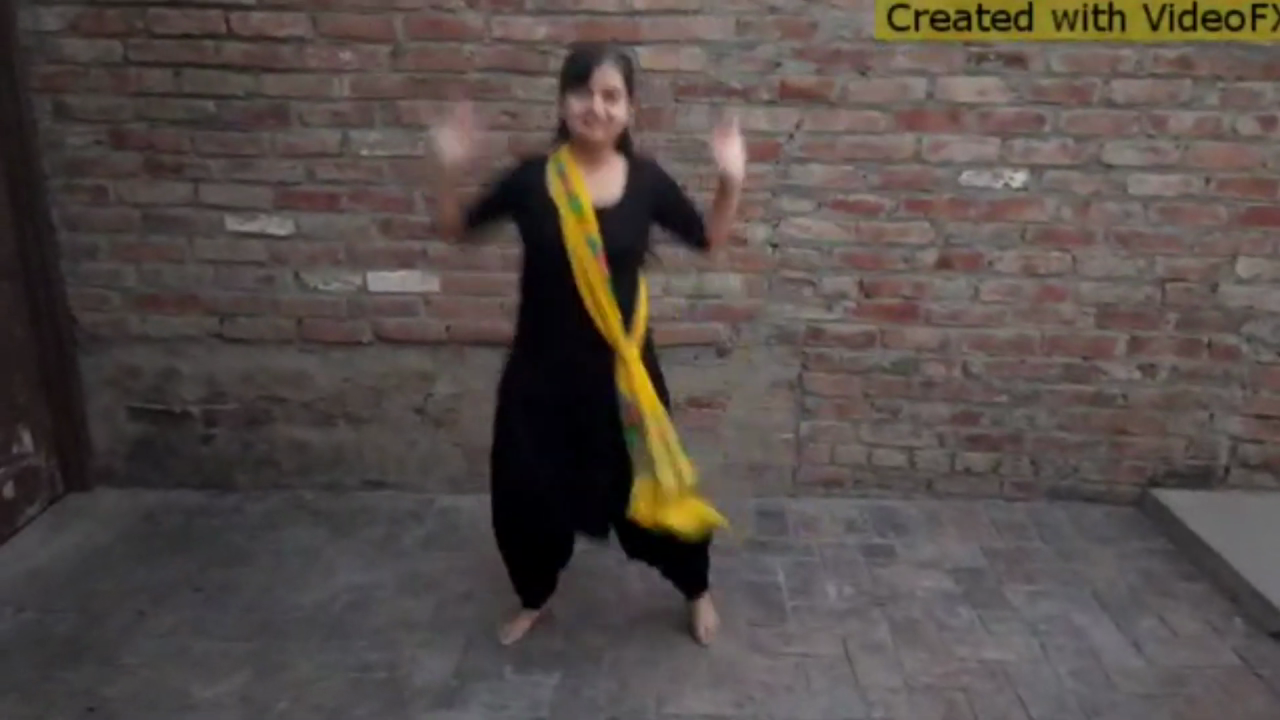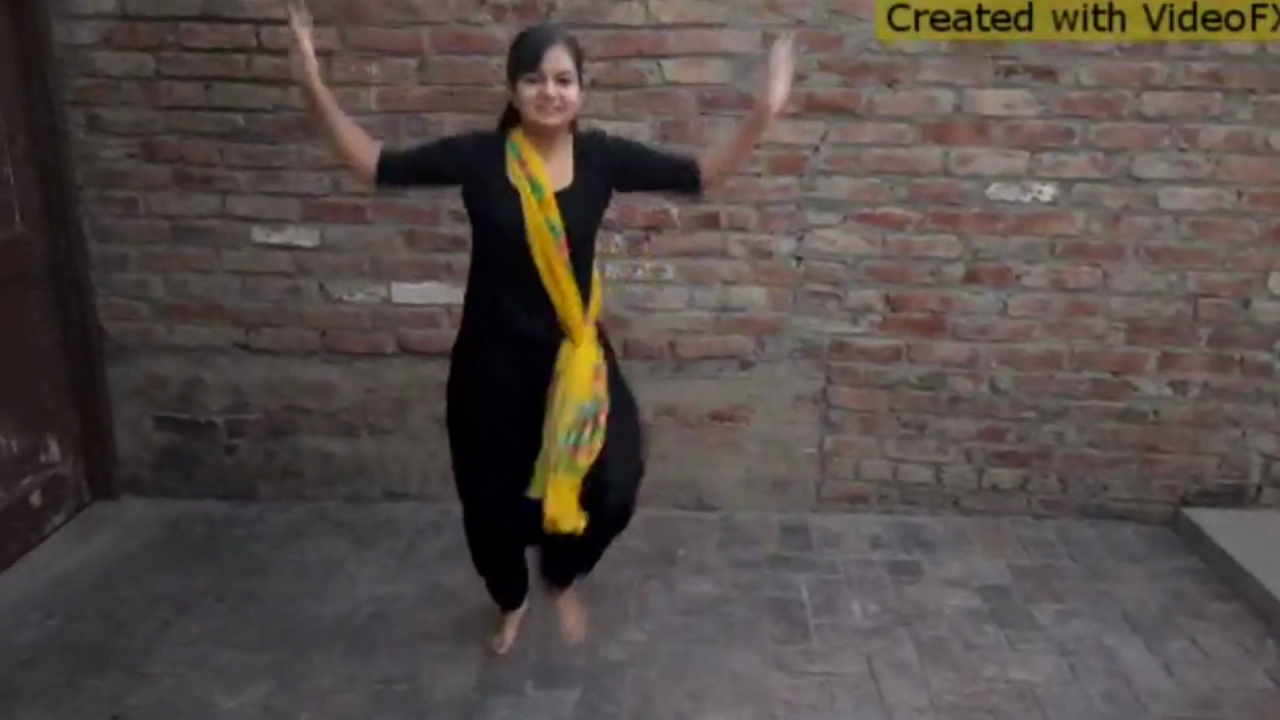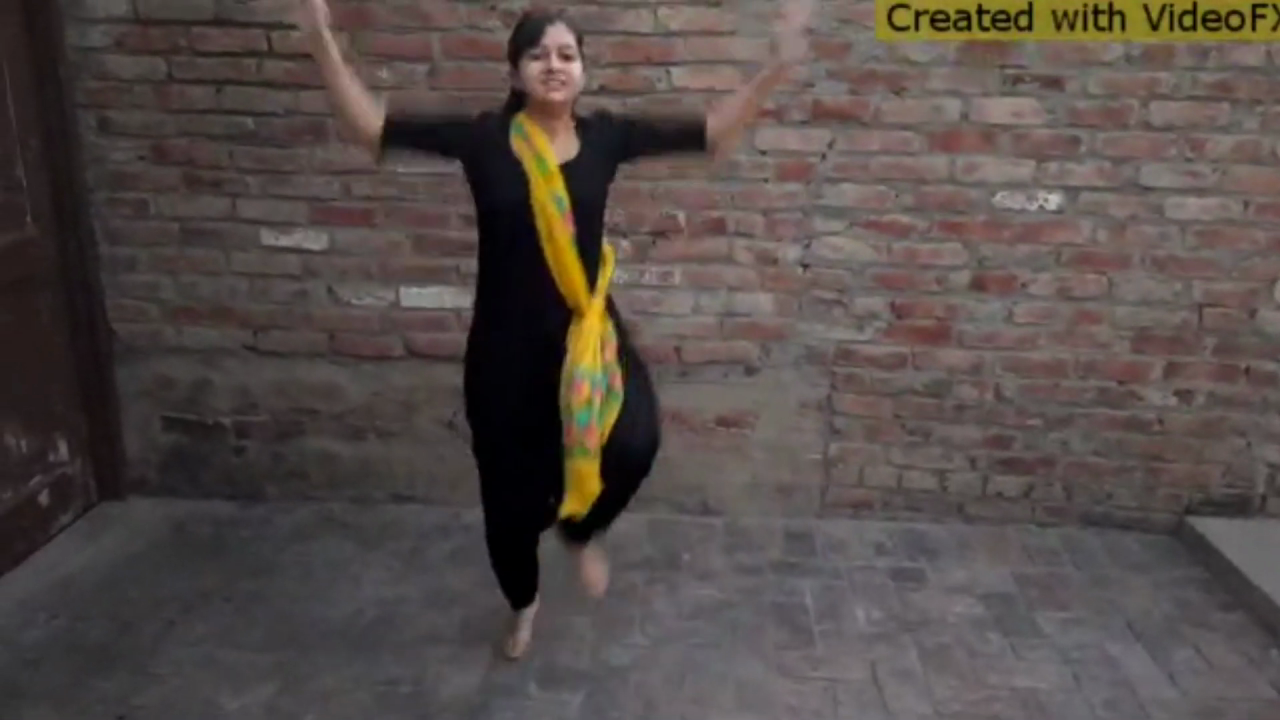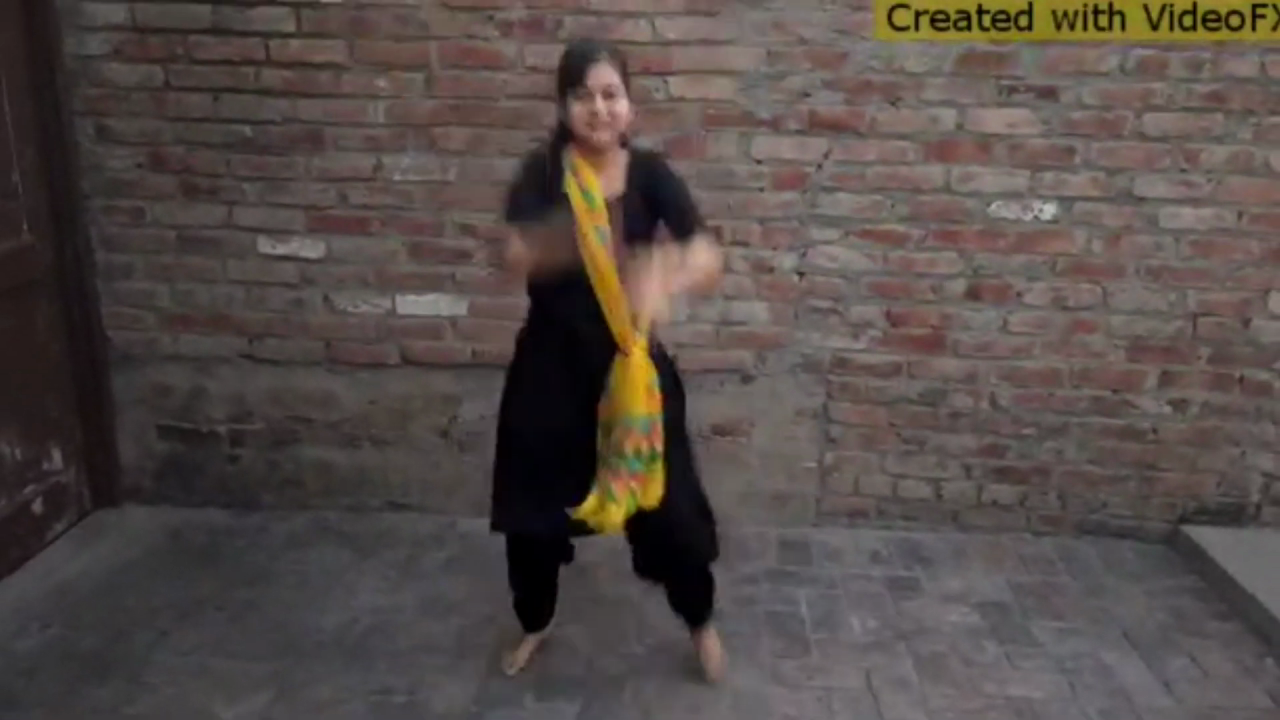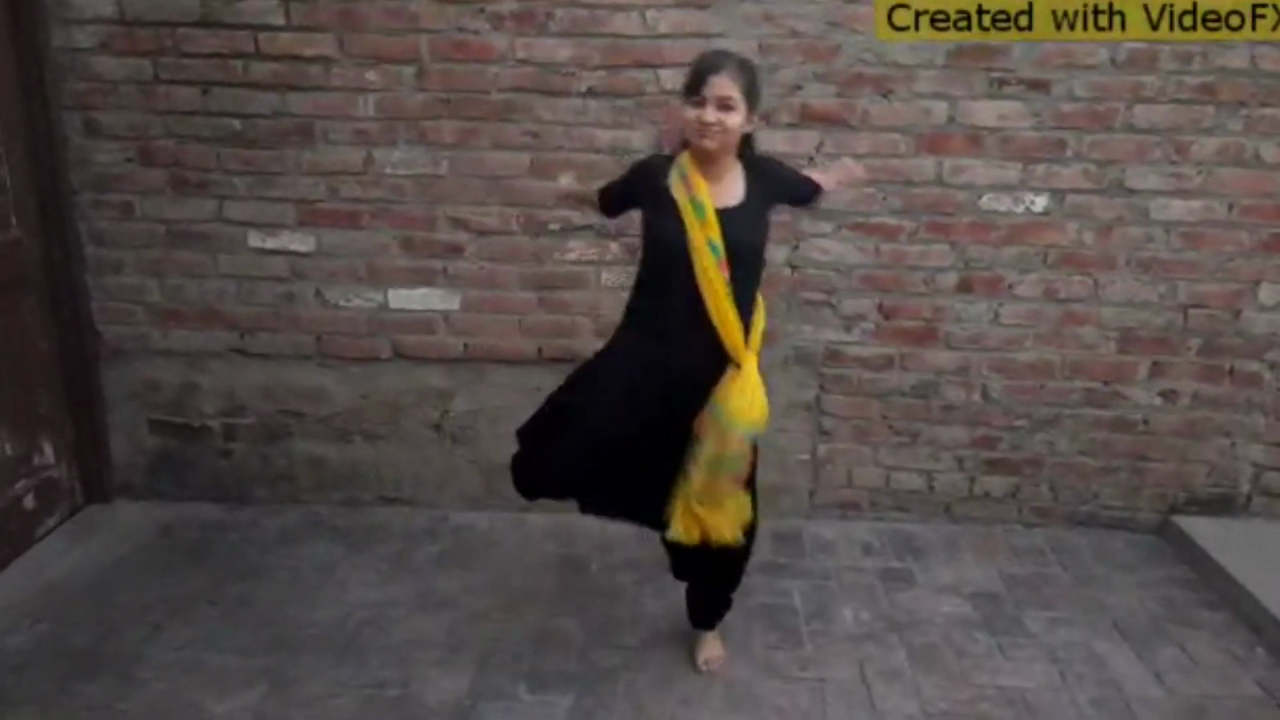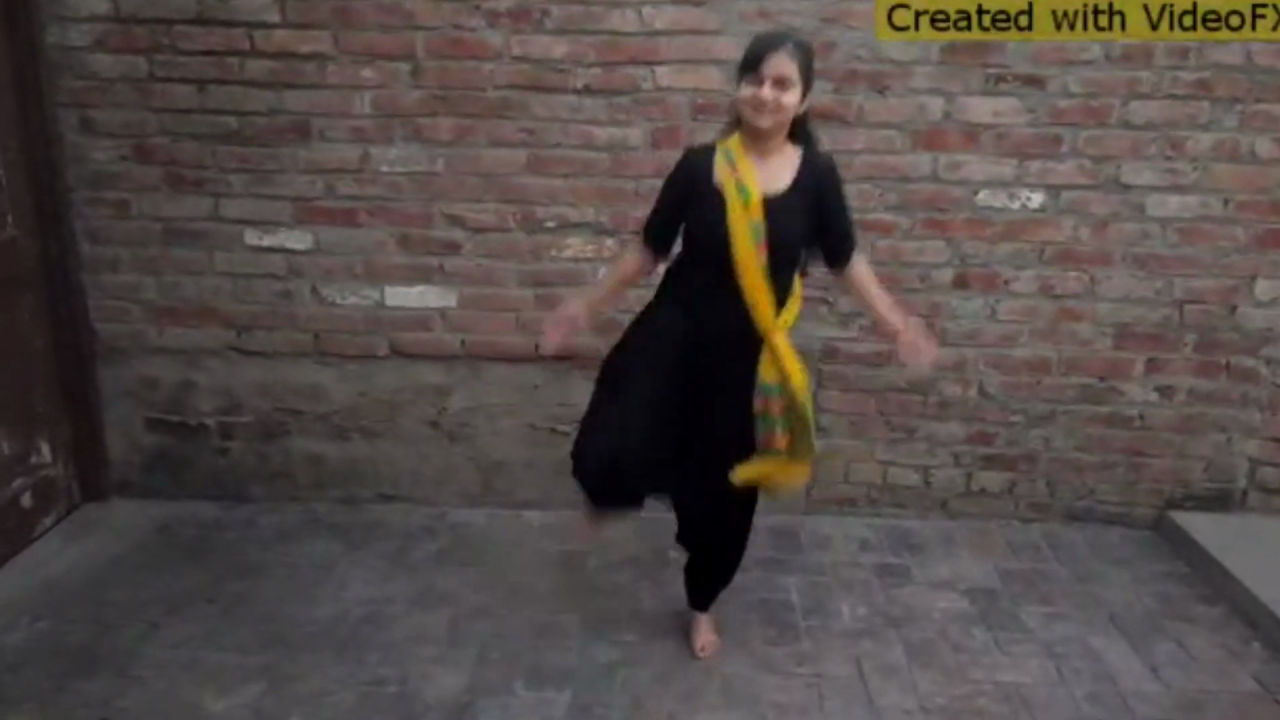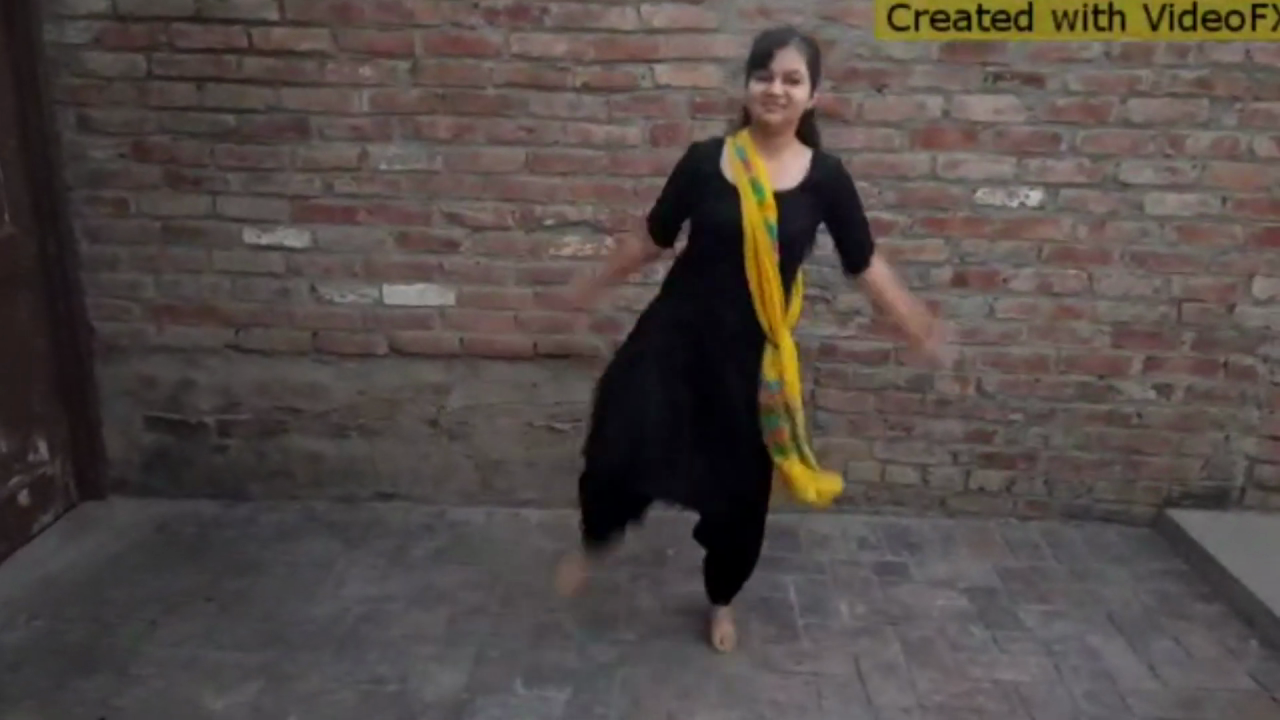
dt=0.4s
person 1, frame 1
left shoulder: (647, 180)
right shoulder: (529, 179)
left elbow: (709, 237)
right elbow: (457, 227)
left wrist: (731, 183)
right wrist: (452, 171)
left hip: (620, 370)
right hip: (541, 372)
right knee: (527, 506)
left ankle: (697, 591)
right ankle: (534, 597)
person 1, frame 2
left shoulder: (603, 156)
right shoulder: (476, 156)
left elbow: (698, 176)
right elbow: (375, 166)
left wrist: (761, 116)
right wrist: (316, 89)
left hip: (572, 354)
right hip: (491, 358)
left knee: (609, 490)
right knee: (492, 496)
left ankle: (562, 577)
right ankle: (511, 602)
person 1, frame 3
left shoulder: (607, 134)
right shoulder: (481, 138)
left elbow: (709, 133)
right elbow: (369, 128)
left wrist: (777, 64)
left hip: (586, 333)
right hip: (506, 343)
left knee: (629, 444)
right knee: (511, 487)
left ankle: (584, 532)
right ankle: (524, 602)
person 1, frame 4
left shoulder: (650, 172)
right shoulder: (541, 174)
left elbow: (706, 254)
right elbow: (515, 258)
left wrist: (666, 280)
right wrist: (561, 241)
right hip: (551, 364)
left knee: (667, 503)
right knee: (532, 510)
left ankle: (700, 619)
right ankle: (534, 625)
person 1, frame 5
left shoulder: (764, 177)
right shoulder: (654, 176)
left elbow: (808, 188)
right elbow: (610, 200)
left wrist: (839, 175)
right wrist: (575, 192)
left hip: (722, 376)
right hip: (642, 363)
right knee: (553, 459)
left ankle: (706, 623)
person 1, frame 6
left shoulder: (817, 171)
right shoulder: (698, 166)
left elbow: (844, 257)
right elbow: (650, 247)
left wrist: (892, 319)
right wrist: (589, 302)
left hip: (748, 354)
right hip: (682, 332)
left knee: (725, 491)
right knee: (624, 452)
left ankle: (702, 606)
right ankle: (607, 496)
person 1, frame 7
left shoulder: (824, 175)
right shoulder: (704, 160)
left elbow: (862, 258)
right elbow: (656, 236)
left wrist: (911, 319)
right wrist: (597, 284)
left hip: (750, 350)
right hip: (676, 331)
left knee: (740, 486)
right knee: (621, 454)
left ankle: (721, 600)
right ankle: (595, 541)
